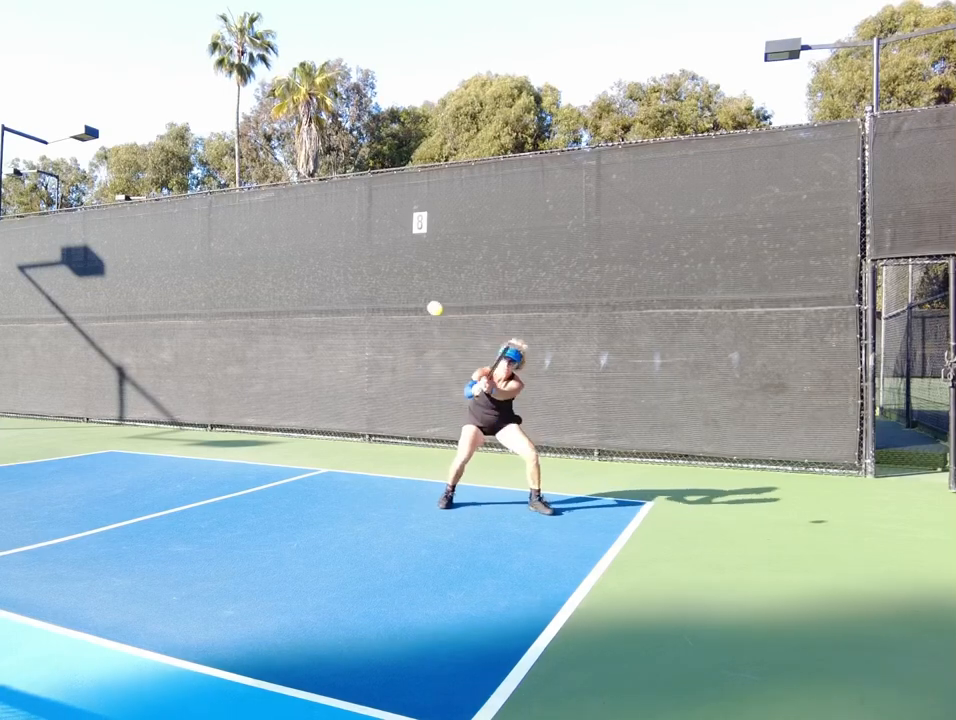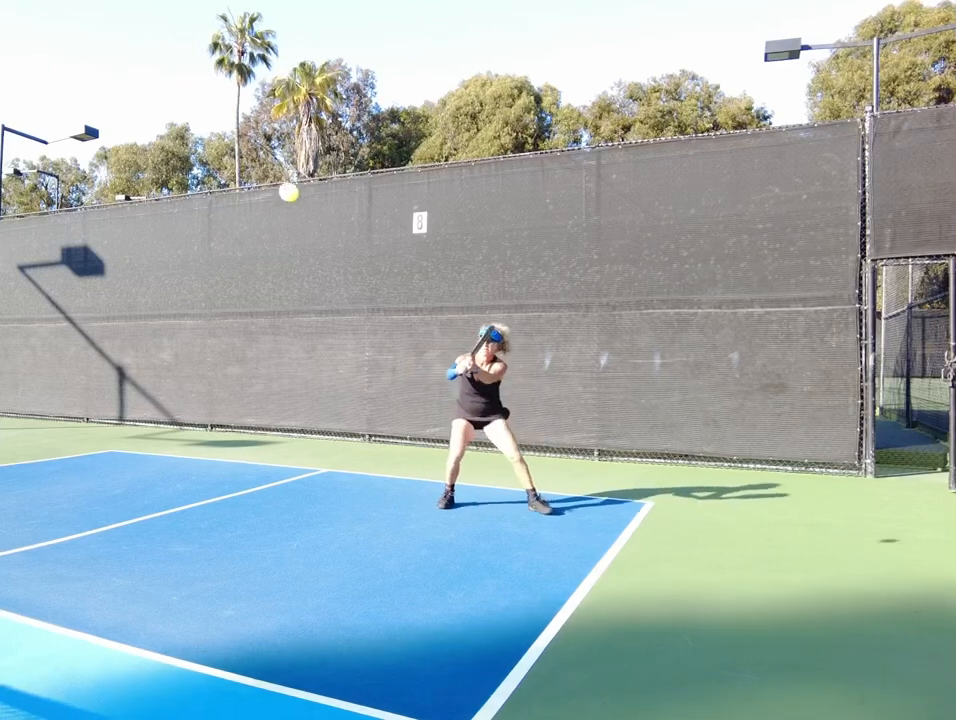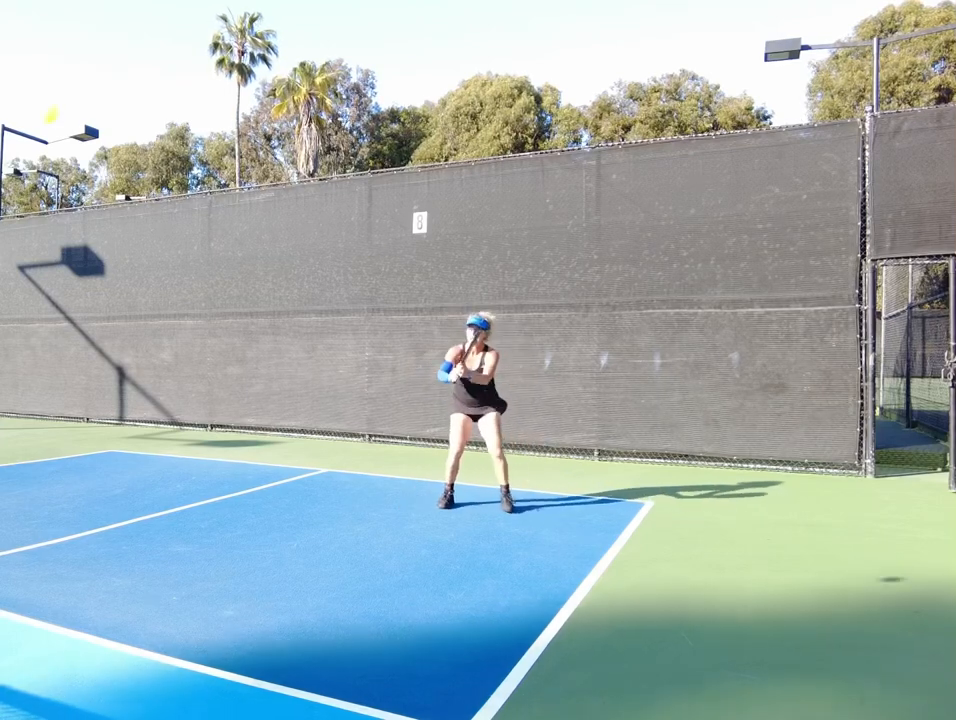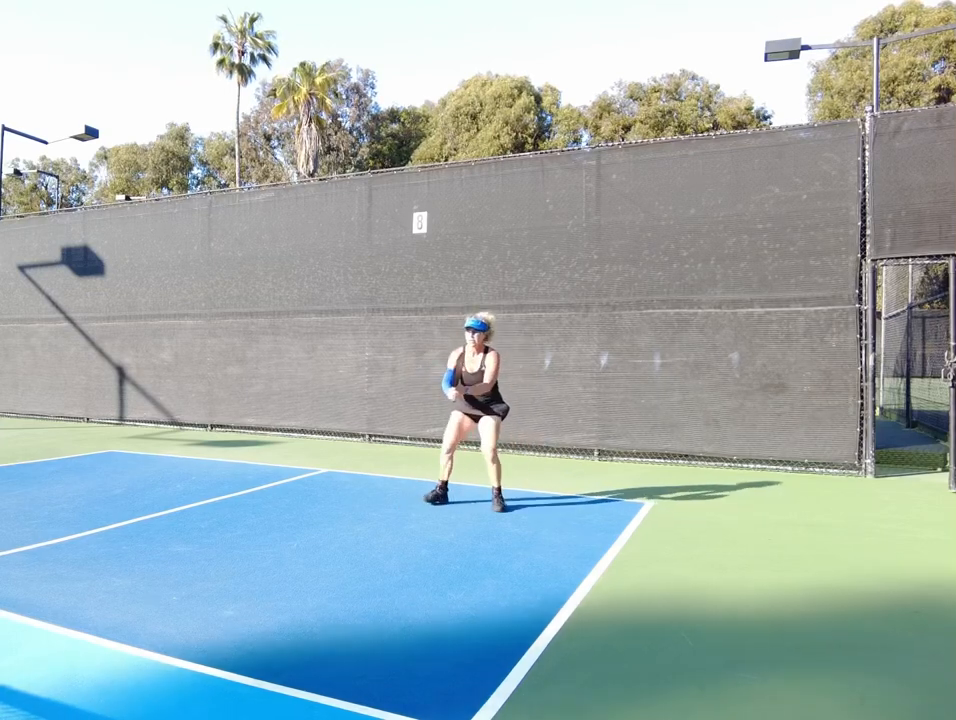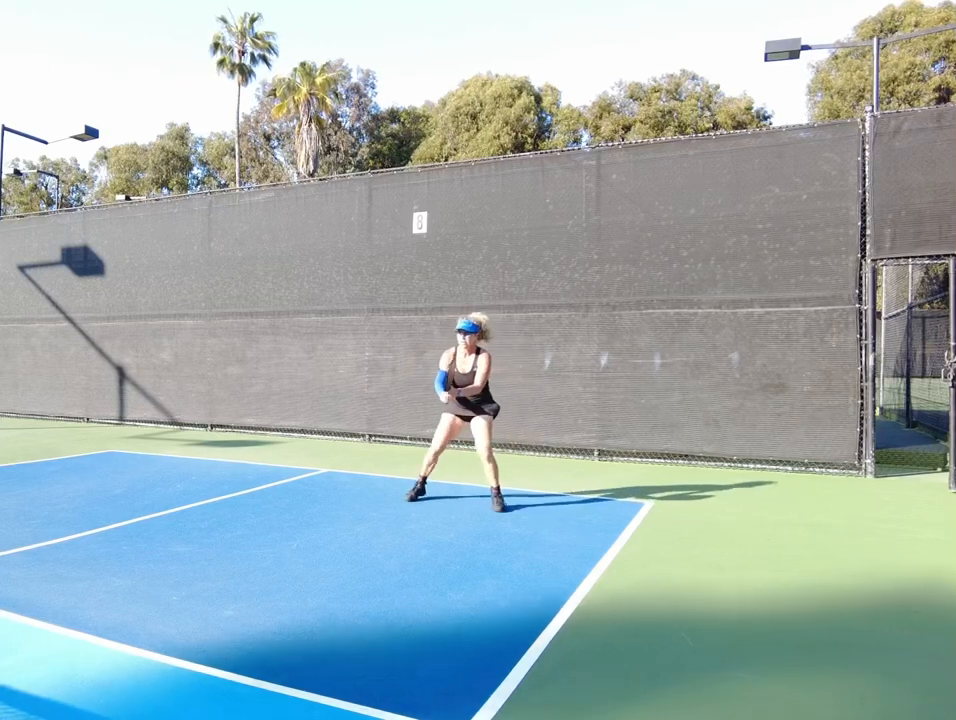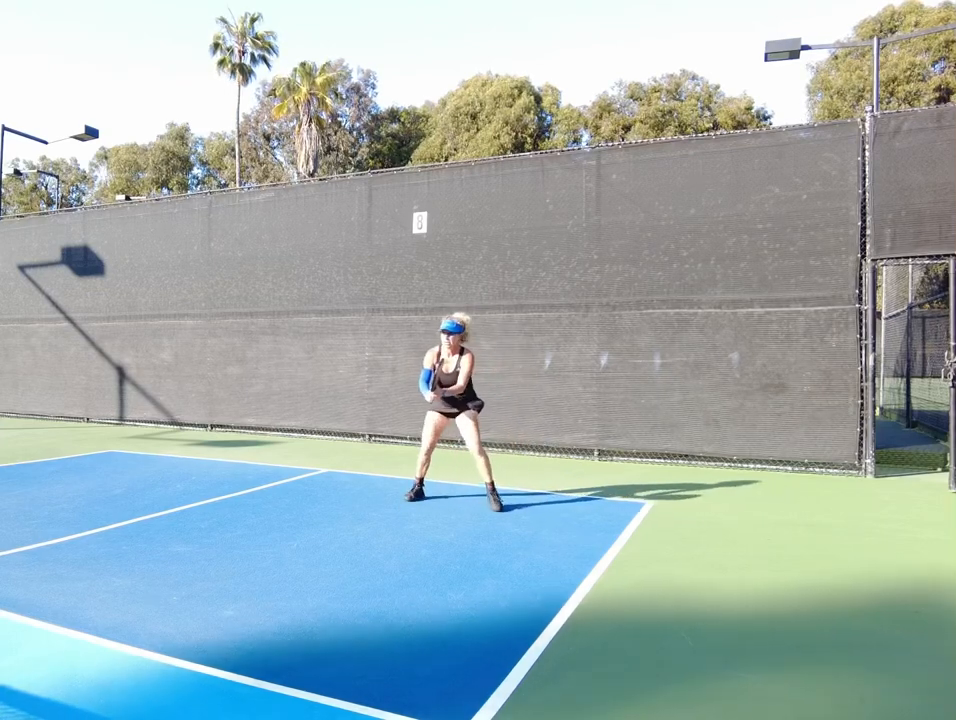
dt=0.2s
person 1, frame 1
left shoulder: (517, 384)
right shoulder: (483, 373)
left elbow: (502, 395)
left wrist: (489, 389)
right wrist: (475, 390)
left hip: (504, 423)
right hip: (476, 421)
left knee: (531, 454)
right knee: (462, 457)
left ankle: (535, 498)
right ankle: (448, 493)
person 1, frame 2
left shoulder: (500, 366)
right shoulder: (465, 359)
left elbow: (489, 379)
left wrist: (475, 369)
right wrist: (460, 370)
left hip: (492, 416)
right hip: (466, 414)
left knee: (514, 455)
right knee: (455, 453)
left ankle: (533, 498)
right ankle: (448, 493)
person 1, frame 3
left shoulder: (491, 354)
right shoulder: (455, 351)
left elbow: (486, 378)
right elbow: (441, 375)
left wrist: (467, 374)
right wrist: (451, 376)
left hip: (488, 406)
right hip: (462, 407)
left knee: (496, 450)
right knee: (455, 450)
left ankle: (505, 494)
right ankle: (448, 493)
person 1, frame 4
left shoulder: (492, 356)
right shoulder: (457, 354)
left elbow: (487, 385)
right elbow: (447, 381)
left wrist: (464, 390)
right wrist: (450, 391)
left hip: (490, 408)
right hip: (465, 407)
left knee: (489, 452)
right knee: (447, 446)
left ankle: (497, 495)
right ankle: (441, 490)
person 1, frame 5
left shoulder: (484, 357)
right shoulder: (448, 355)
left elbow: (478, 387)
right elbow: (438, 382)
left wrist: (457, 392)
right wrist: (442, 394)
left hip: (480, 407)
right hip: (455, 407)
left knee: (485, 452)
right knee: (435, 448)
left ankle: (496, 494)
right ankle: (420, 485)
person 1, frame 6
left shoulder: (467, 356)
right shoulder: (433, 354)
left elbow: (461, 386)
right elbow: (424, 381)
left wrist: (442, 392)
right wrist: (428, 394)
left hip: (465, 404)
right hip: (439, 405)
left knee: (476, 447)
right knee: (426, 447)
left ankle: (491, 491)
right ankle: (418, 487)
